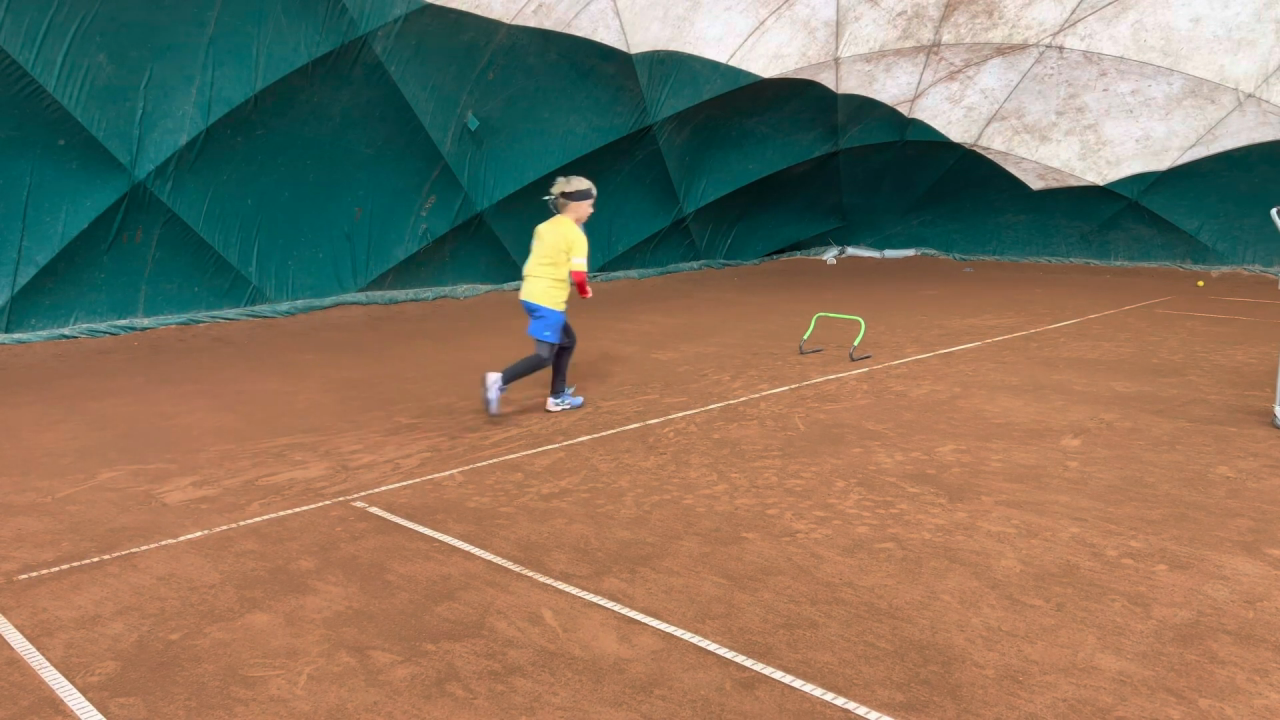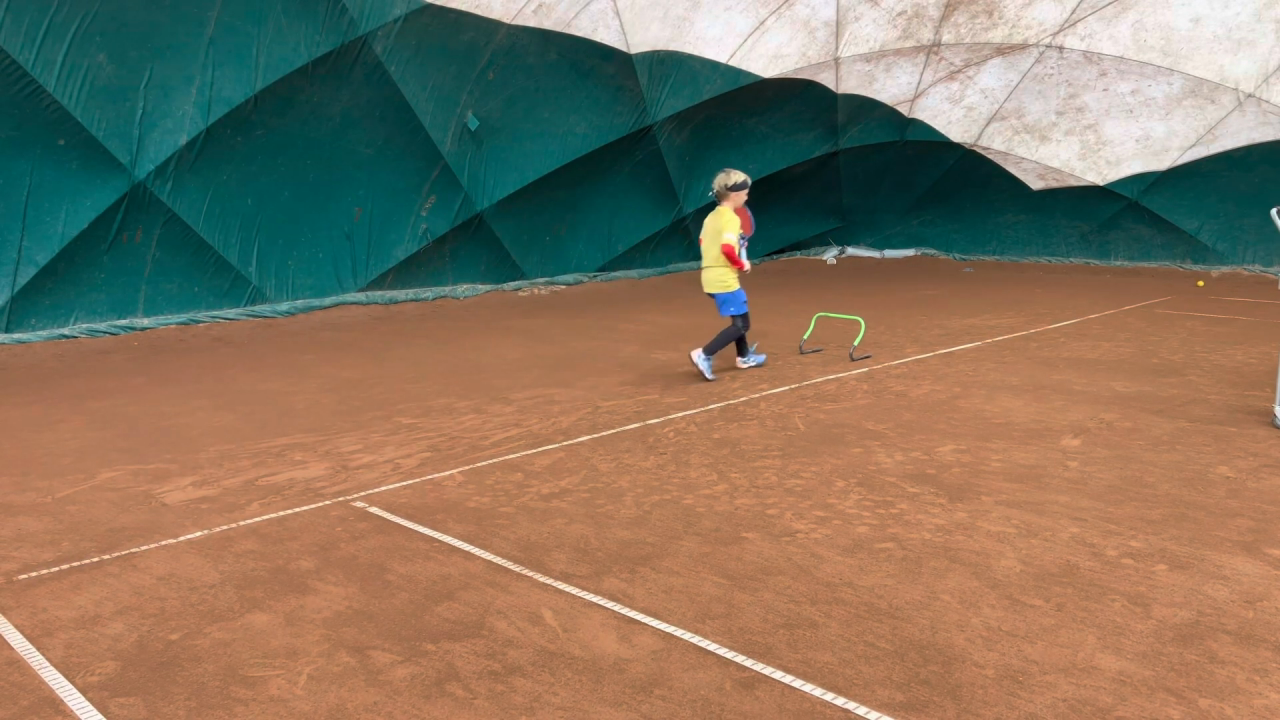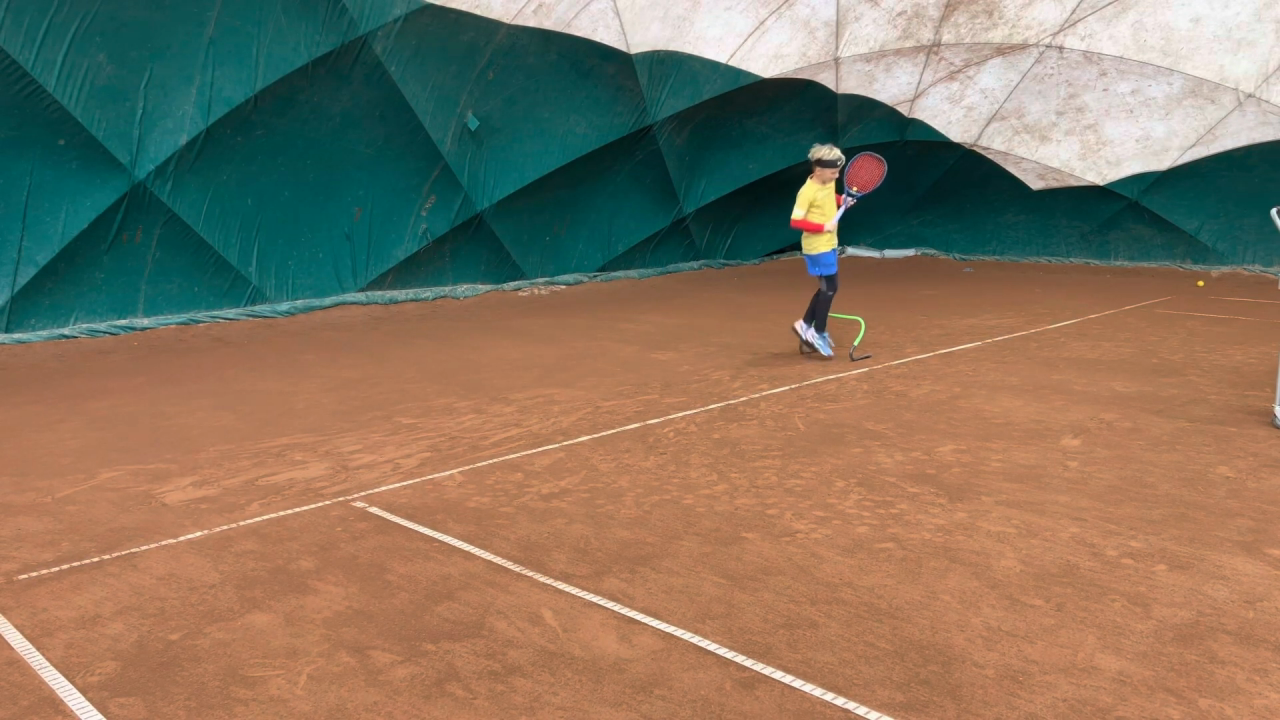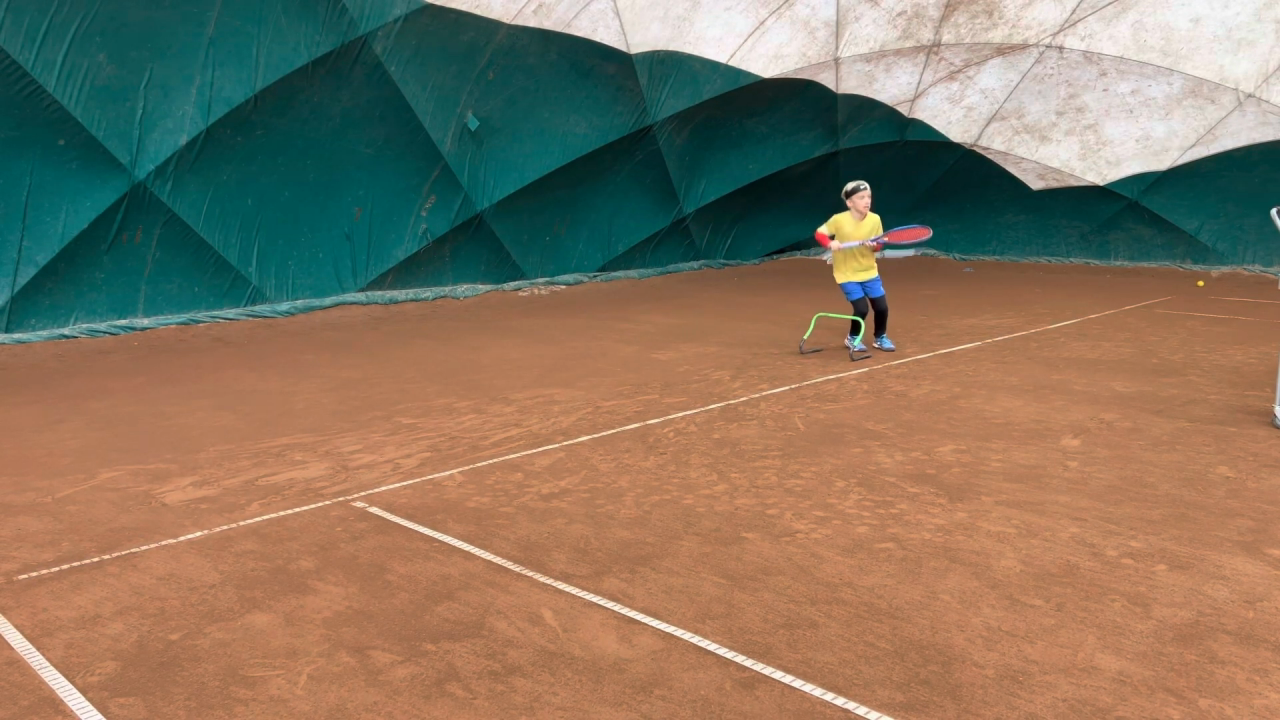
dt=0.5s
person 1, frame 1
left shoulder: (545, 228)
right shoulder: (576, 235)
left elbow: (539, 257)
right elbow: (578, 276)
right wrist: (584, 290)
left hip: (531, 292)
right hip: (547, 300)
left knee: (567, 340)
right knee: (544, 356)
left ankle: (558, 396)
right ankle: (499, 381)
person 1, frame 2
left shoulder: (713, 216)
right shoulder: (732, 219)
left elbow: (703, 243)
right elbow: (728, 249)
right wrist: (742, 264)
left hip: (712, 279)
right hip: (724, 281)
left knee: (740, 320)
right knee: (741, 324)
left ankle: (744, 356)
right ankle: (703, 354)
person 1, frame 3
left shoulder: (829, 182)
right shoulder: (807, 191)
right elbow: (795, 221)
left wrist: (841, 200)
right wrist: (822, 226)
left hip: (829, 244)
right hip: (817, 246)
left knee: (827, 288)
right knee: (829, 288)
left ankle: (807, 325)
right ankle: (817, 332)
person 1, frame 4
left shoulder: (875, 220)
right shoulder: (838, 220)
left elbow: (878, 242)
right elbow: (818, 234)
left wrist: (876, 245)
right wrist: (829, 243)
left hip: (869, 272)
right hip: (847, 274)
left knee: (881, 307)
right knee: (861, 309)
left ankle: (880, 337)
right ankle: (853, 337)
